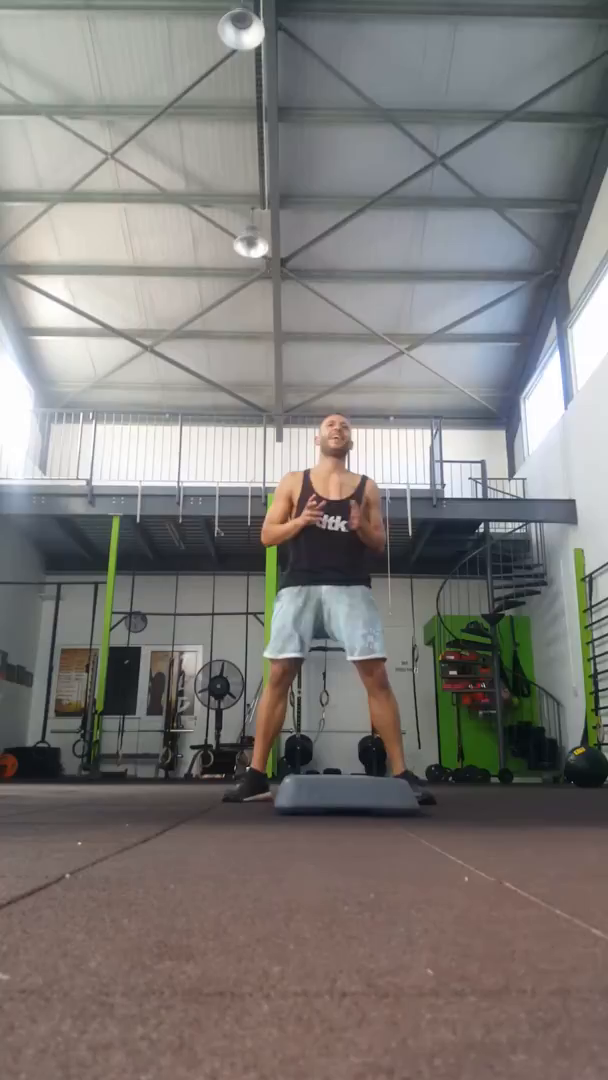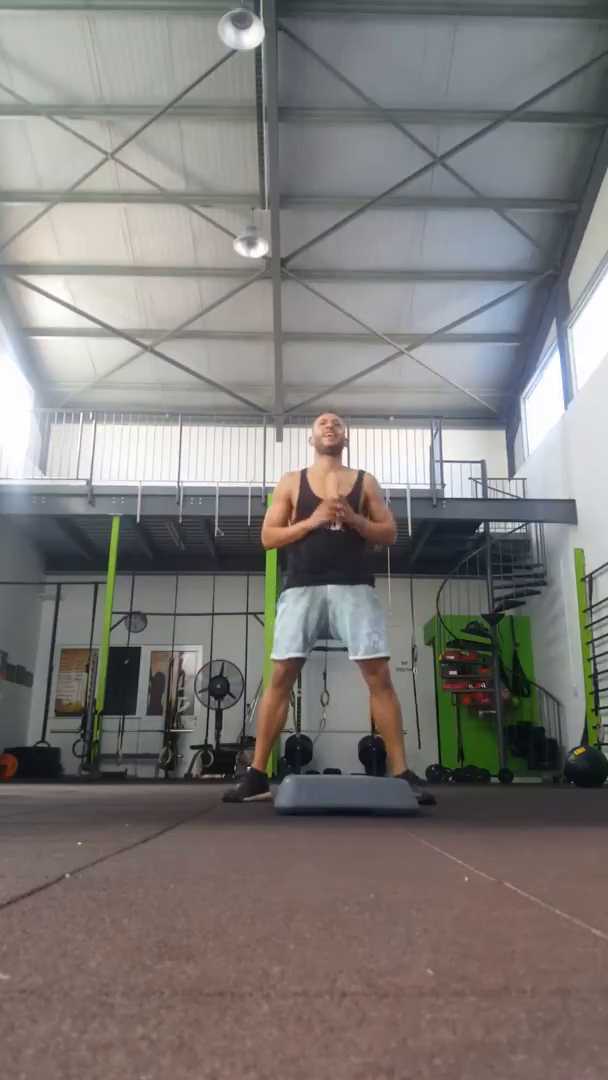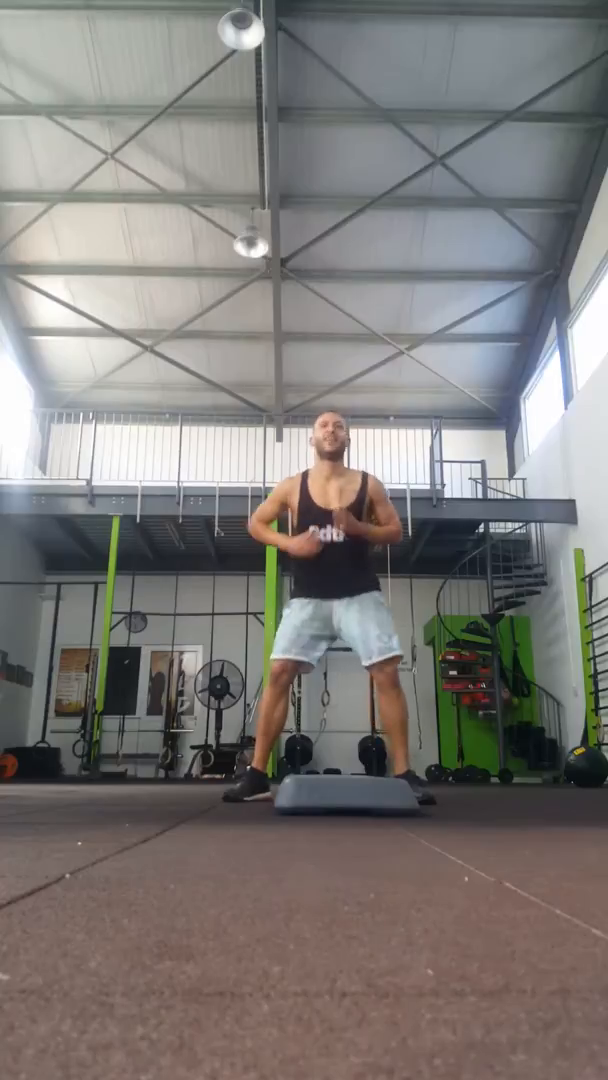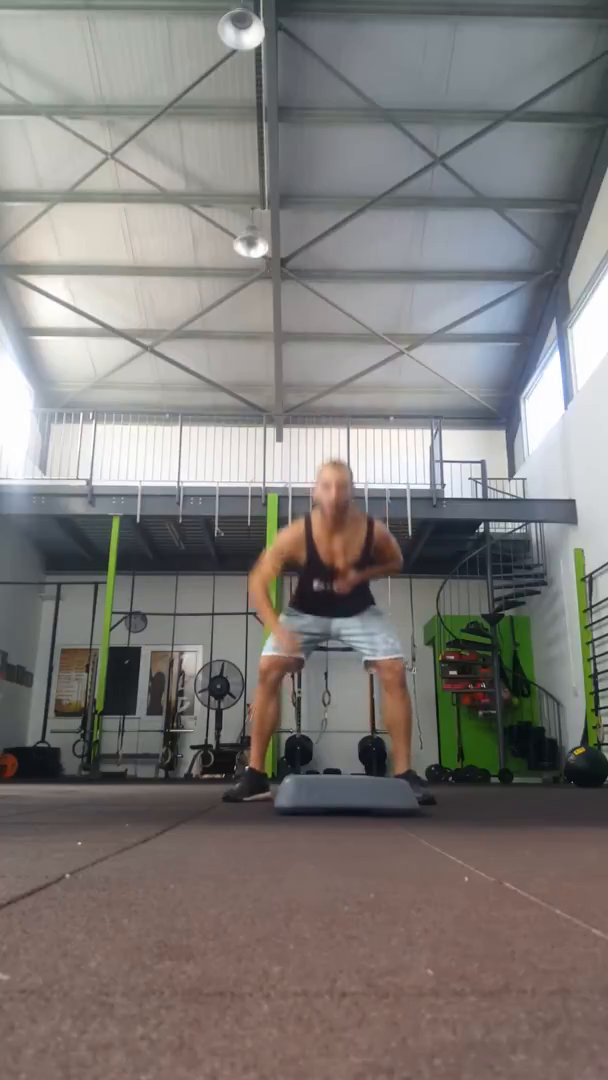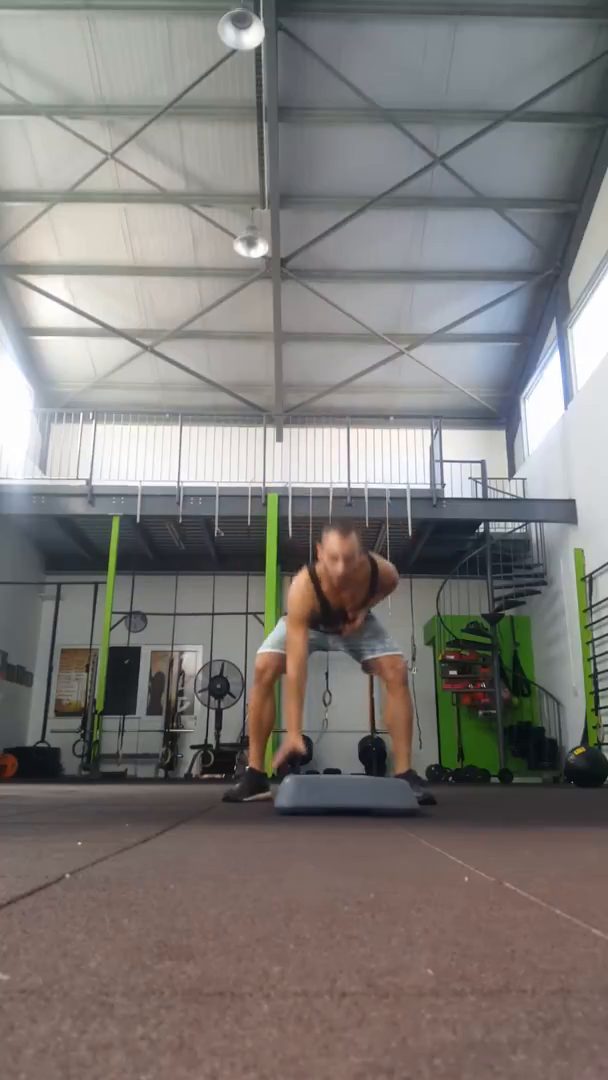
dt=0.2s
person 1, frame 1
left shoulder: (366, 487)
right shoulder: (294, 482)
left elbow: (380, 544)
right elbow: (267, 535)
left wrist: (362, 527)
right wrist: (302, 519)
left hip: (350, 588)
right hip: (299, 588)
left knee: (375, 676)
right knee: (279, 676)
left ankle: (401, 772)
right ankle: (256, 774)
person 1, frame 2
left shoulder: (365, 482)
right shoulder: (292, 483)
left elbow: (389, 533)
right elbow: (267, 536)
left wrist: (354, 519)
right wrist: (309, 522)
left hip: (353, 588)
right hip: (302, 589)
left knee: (378, 677)
right knee: (281, 676)
left ankle: (402, 774)
right ankle: (256, 775)
person 1, frame 3
left shoulder: (368, 485)
right shoulder: (293, 487)
left elbow: (396, 531)
right elbow: (256, 524)
left wrist: (358, 526)
right wrist: (287, 542)
left hip: (361, 597)
right hip: (308, 599)
left knee: (387, 675)
right knee: (279, 677)
left ankle: (404, 773)
right ankle: (256, 774)
person 1, frame 4
left shoulder: (374, 531)
right shoulder: (295, 535)
left elbow: (395, 563)
right elbow: (259, 582)
left wrist: (362, 576)
right wrist: (276, 628)
left hip: (358, 612)
right hip: (308, 612)
left knee: (393, 675)
right knee: (268, 671)
left ankle: (405, 773)
right ankle: (255, 775)
person 1, frame 5
left shoulder: (379, 570)
right shoulder: (303, 587)
right elbow: (296, 666)
left wrist: (365, 607)
right wrist: (294, 731)
left hip: (356, 623)
right hip: (307, 625)
left knee: (396, 674)
right knee: (264, 670)
left ankle: (405, 773)
right ankle: (255, 774)
